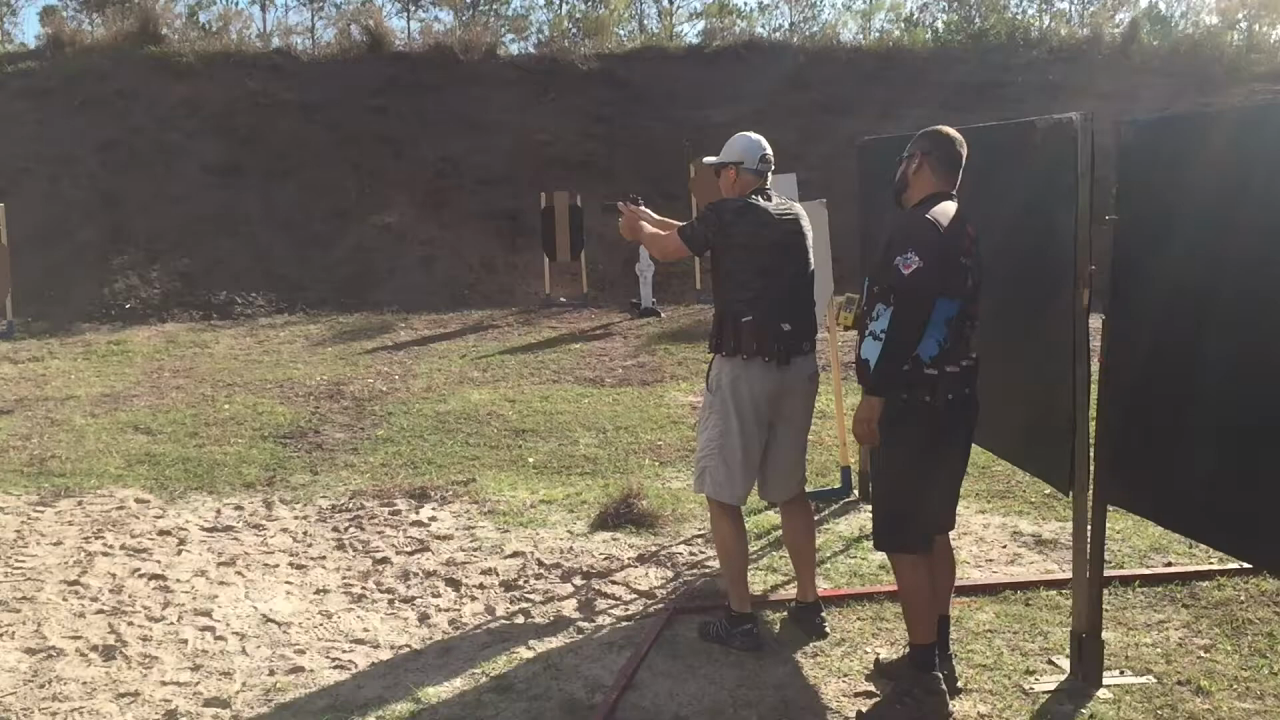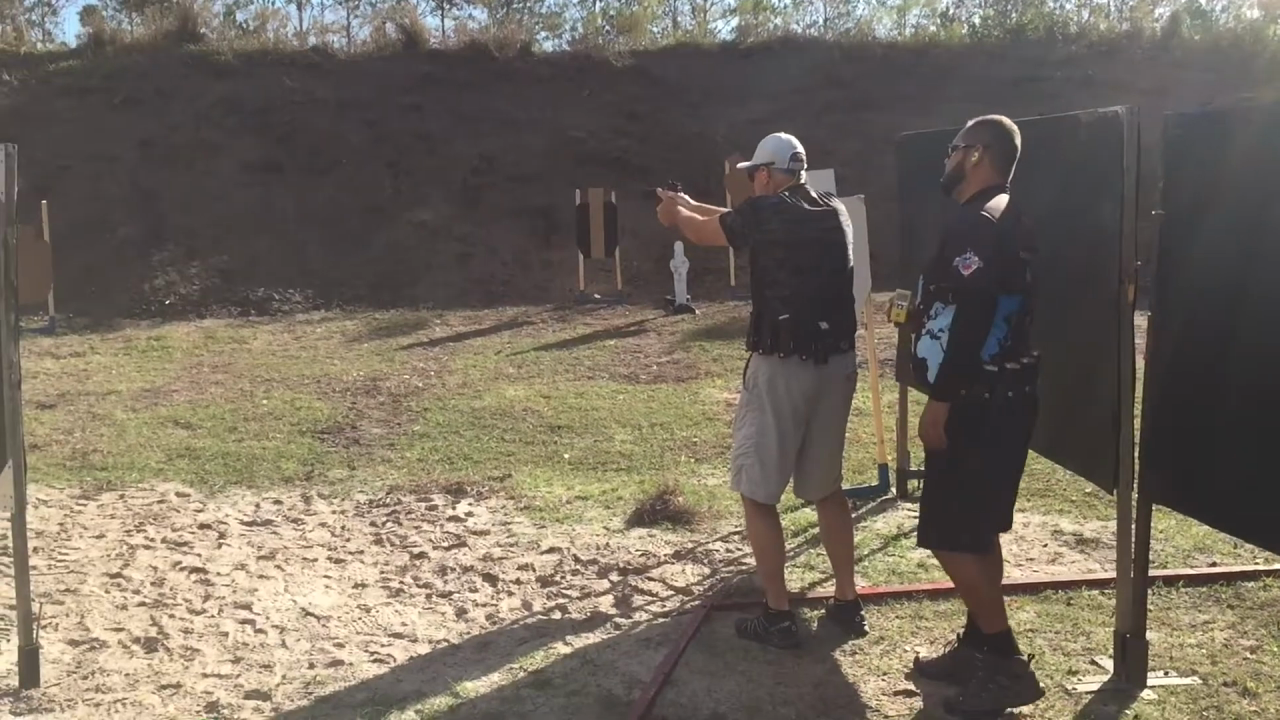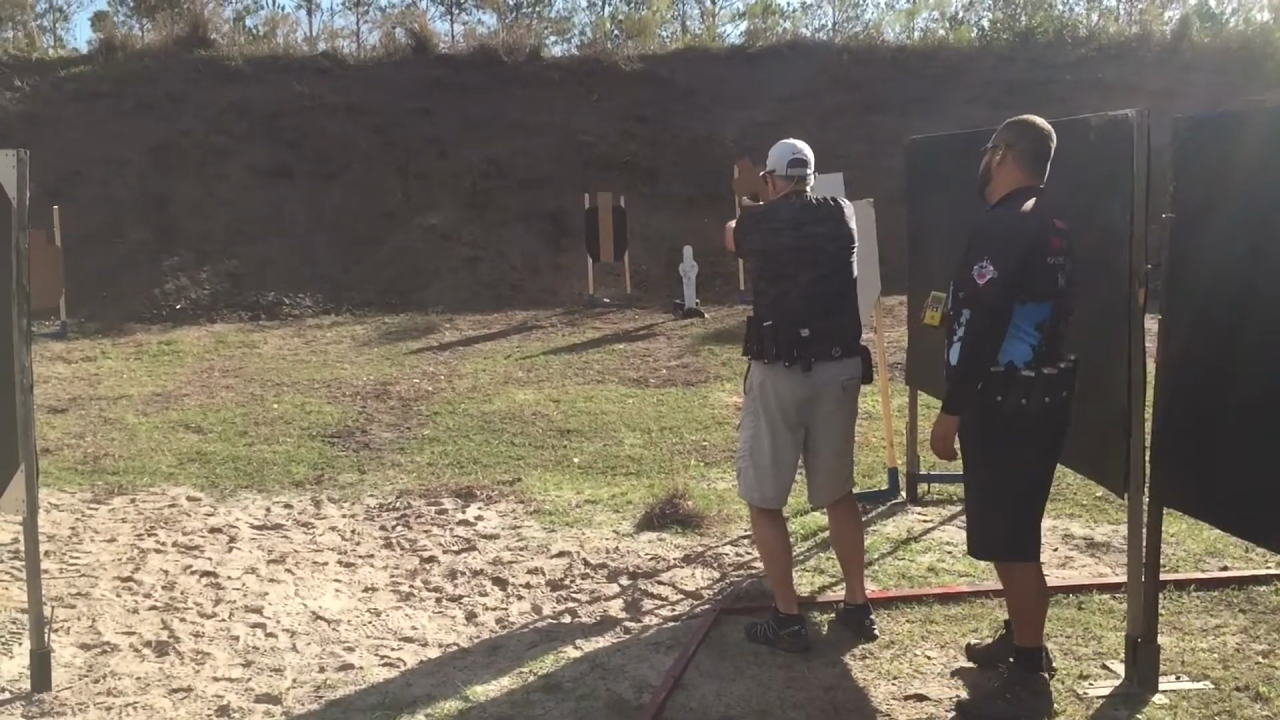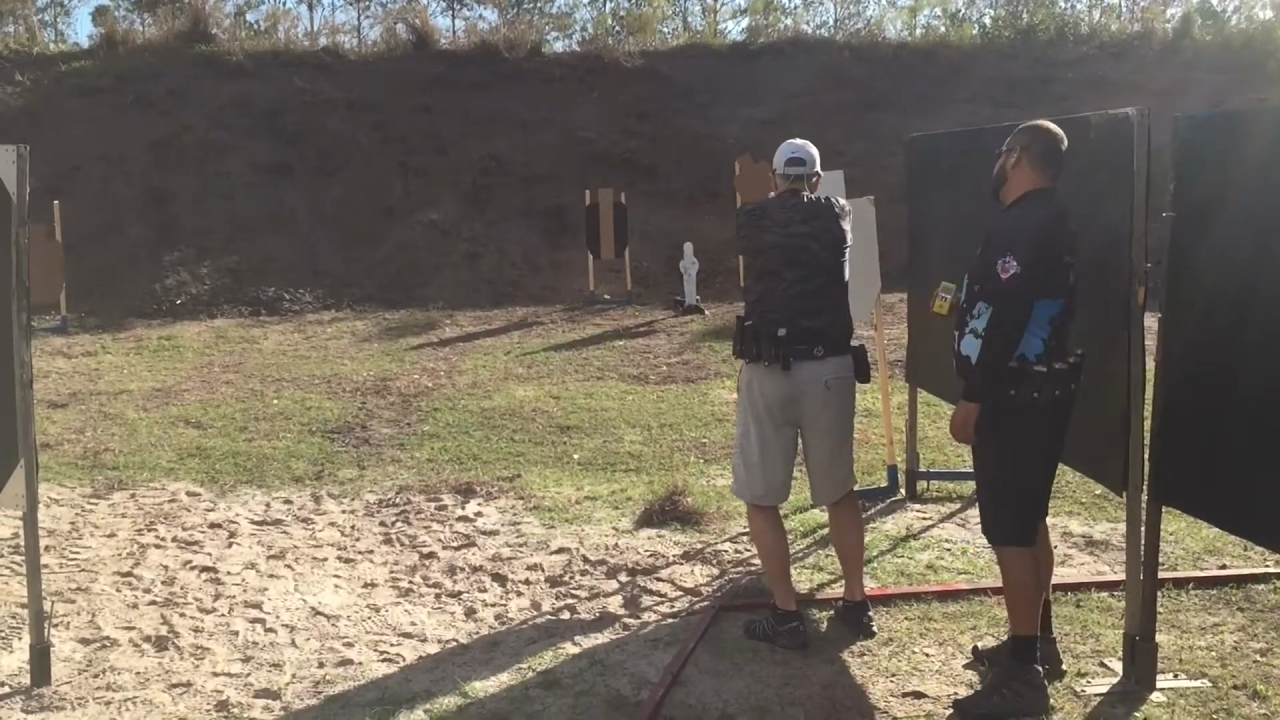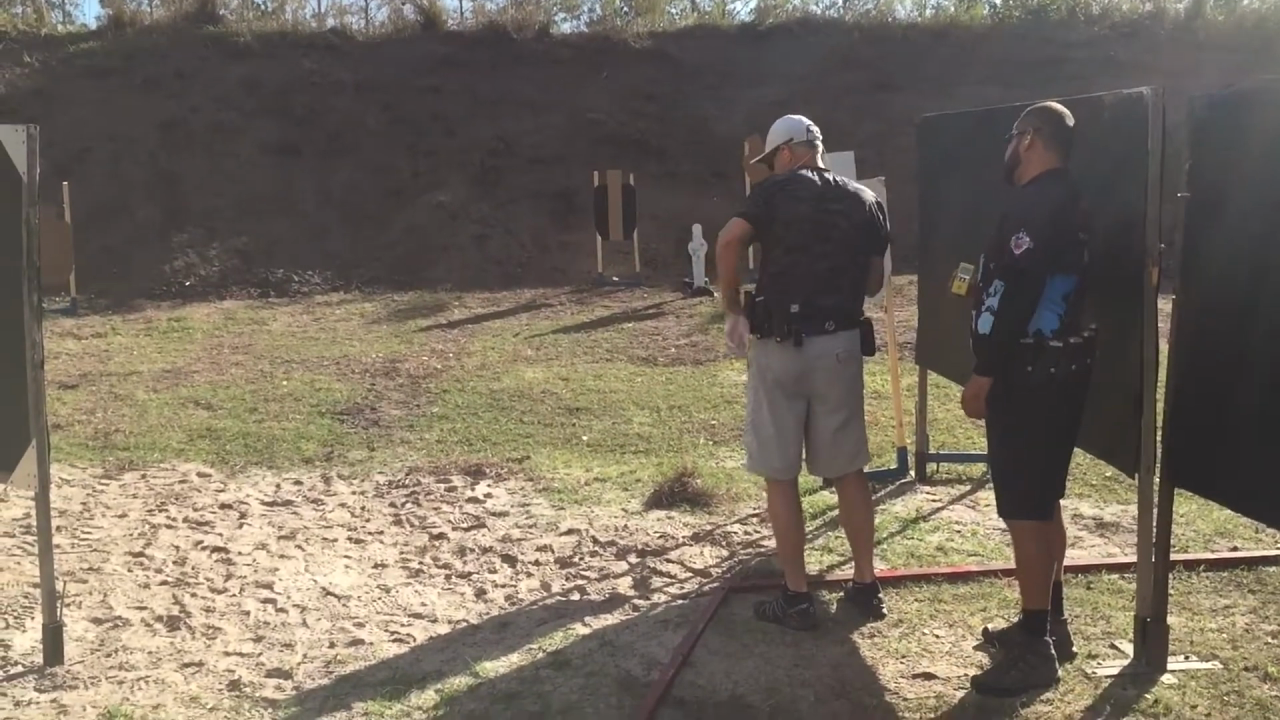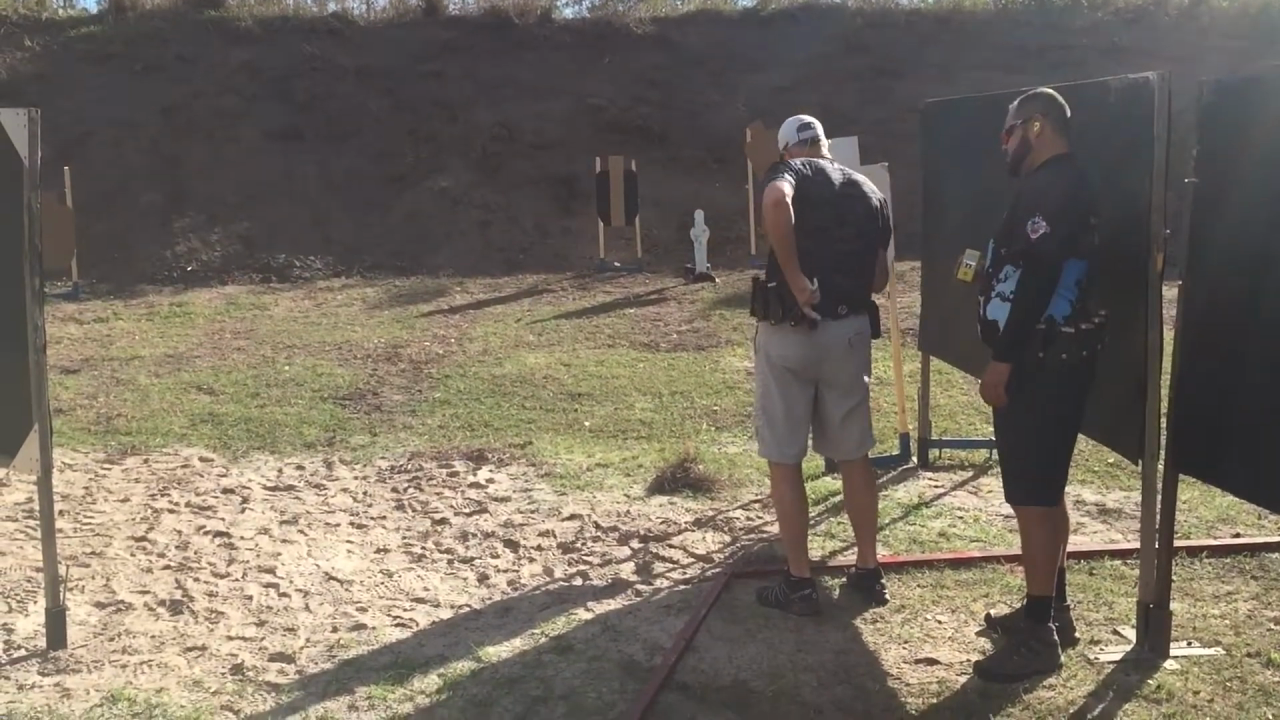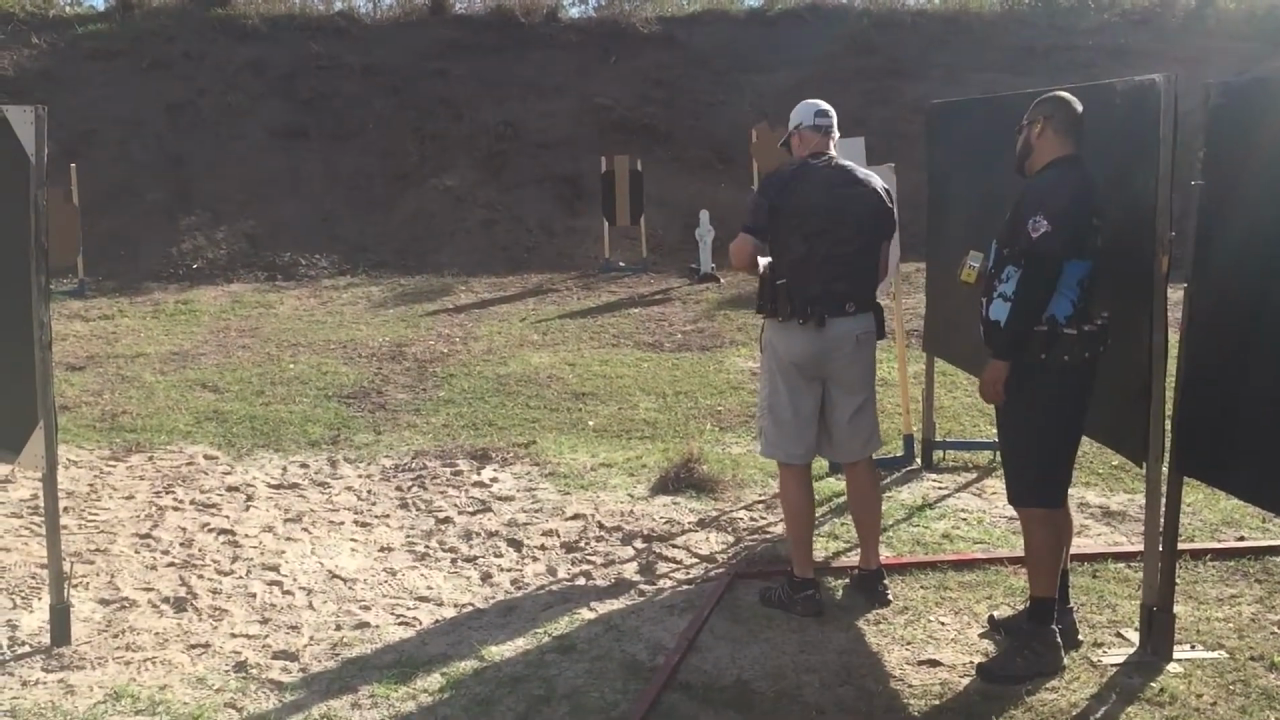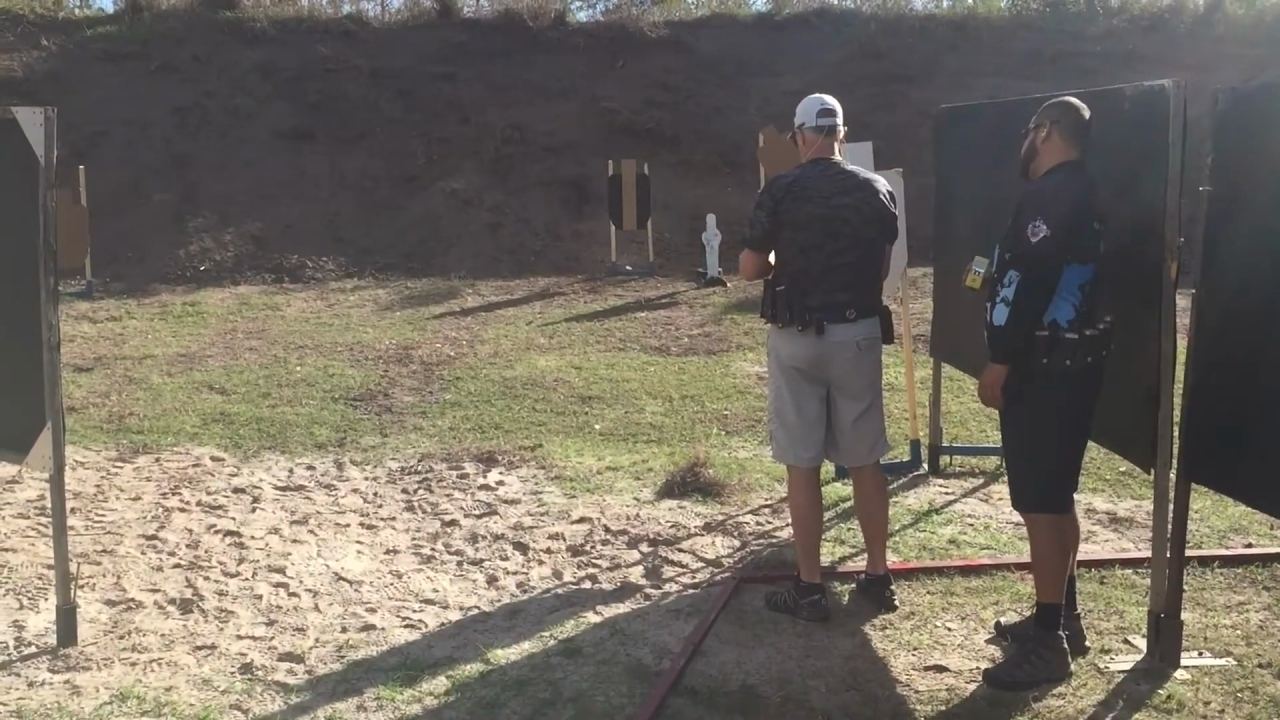
dt=0.7s
person 1, frame 1
left shoulder: (918, 226)
right shoulder: (958, 228)
left elbow: (909, 315)
left wrist: (874, 395)
right wrist: (869, 317)
left hip: (914, 401)
right hip: (949, 395)
left knee: (905, 539)
right knee: (931, 531)
left ankle: (926, 679)
right ankle: (935, 655)
person 1, frame 2
left shoulder: (976, 222)
right shoulder: (1004, 220)
left elbow: (972, 317)
left wrist: (939, 398)
right wrist: (922, 315)
left hip: (977, 400)
right hip: (998, 395)
left knee: (951, 537)
right knee: (976, 531)
left ankle: (1008, 663)
right ankle: (977, 648)
person 1, frame 3
left shoulder: (1001, 227)
right shoulder: (1047, 225)
left elbow: (986, 327)
left wrist: (951, 410)
right wrist: (957, 311)
left hip: (1008, 403)
right hip: (1039, 395)
left knee: (1009, 539)
right knee: (1011, 530)
right ankle: (1020, 641)
person 1, frame 4
left shoulder: (1019, 224)
right shoulder: (1051, 221)
left elbow: (1007, 317)
left wrist: (972, 398)
right wrist: (970, 304)
left hip: (1014, 396)
right hip: (1040, 390)
left knee: (1010, 530)
right knee: (1028, 521)
right ankle: (1037, 643)
person 1, frame 5
left shoulder: (1035, 202)
right shoulder: (1064, 200)
left elbow: (1020, 293)
left wrist: (984, 372)
right wrist: (986, 283)
left hip: (1030, 373)
right hip: (1056, 368)
left knee: (1024, 508)
right knee: (1041, 502)
left ankle: (1036, 648)
right ankle: (1048, 623)
person 1, frame 6
left shoulder: (1048, 187)
right shoulder: (1060, 185)
left elbow: (1037, 278)
left wrist: (1002, 359)
left hip: (1038, 361)
right hip: (1053, 356)
left knee: (1032, 494)
right knee: (1043, 490)
left ankle: (1038, 634)
right ankle: (1049, 609)
person 1, frame 7
left shoulder: (1052, 188)
right shoulder: (1069, 186)
left elbow: (1038, 277)
left wrist: (1001, 357)
left hip: (1040, 361)
right hip: (1058, 356)
left knee: (1034, 497)
right knee: (1047, 492)
left ankle: (1041, 636)
right ankle: (1052, 611)
person 1, frame 8
left shoulder: (1052, 192)
right shoulder: (1077, 191)
left elbow: (1036, 281)
left wrist: (1000, 360)
left hip: (1044, 364)
right hip: (1065, 361)
left knee: (1040, 502)
right knee: (1053, 497)
left ankle: (1049, 642)
right ankle: (1061, 617)
person 2, frame 1
left shoulder: (728, 214)
right shoulder: (794, 215)
left elbow: (668, 249)
left wrist: (637, 227)
right wrist: (652, 217)
left hip: (744, 368)
right hip: (798, 365)
left knee: (723, 495)
right knee: (790, 490)
left ankle: (740, 618)
right ankle: (809, 605)
person 2, frame 2
left shoulder: (765, 211)
right shoulder: (833, 211)
left elbow: (705, 233)
left wrist: (677, 212)
right wrist: (691, 203)
left hip: (781, 367)
right hip: (836, 363)
left knee: (758, 494)
right knee: (827, 488)
left ankle: (777, 615)
right ankle: (847, 602)
person 2, frame 3
left shoulder: (757, 222)
right shoulder: (839, 215)
left elbow: (734, 241)
left hip: (778, 372)
right hip: (839, 367)
left knee: (764, 500)
right knee: (838, 492)
left ankle: (788, 619)
right ankle: (858, 606)
person 2, frame 4
left shoulder: (751, 220)
right shoulder: (835, 215)
left hip: (767, 372)
right hip: (829, 368)
left knee: (761, 498)
right knee: (840, 490)
left ankle: (786, 616)
right ankle: (856, 603)
person 2, frame 5
left shoulder: (774, 191)
right shoulder: (865, 201)
left elbow: (729, 240)
right elbow: (873, 282)
left wrist: (733, 309)
left hip: (779, 345)
right hip: (841, 343)
left knee: (780, 475)
right knee: (848, 469)
left ankle: (797, 597)
right ankle: (866, 585)
person 2, frame 6
left shoulder: (792, 172)
right shoulder: (870, 192)
left elbow: (776, 202)
right elbow: (880, 278)
left wrist: (794, 279)
left hip: (788, 331)
right hip: (850, 330)
left knee: (784, 460)
right knee: (854, 455)
left ankle: (799, 583)
right ankle: (868, 571)
person 2, frame 7
left shoulder: (782, 181)
right shoulder: (874, 188)
left elbow: (740, 255)
right elbow: (880, 268)
left wrist: (767, 266)
left hip: (792, 332)
right hip: (855, 328)
left knee: (793, 460)
right knee: (858, 454)
left ankle: (802, 583)
right ankle: (871, 571)
person 2, frame 8
left shoulder: (781, 191)
right shoulder: (878, 192)
left elbow: (749, 269)
right elbow: (882, 269)
left hip: (796, 338)
right hip: (858, 333)
left knee: (801, 465)
right knee: (865, 459)
left ankle: (809, 588)
right ankle: (878, 576)
